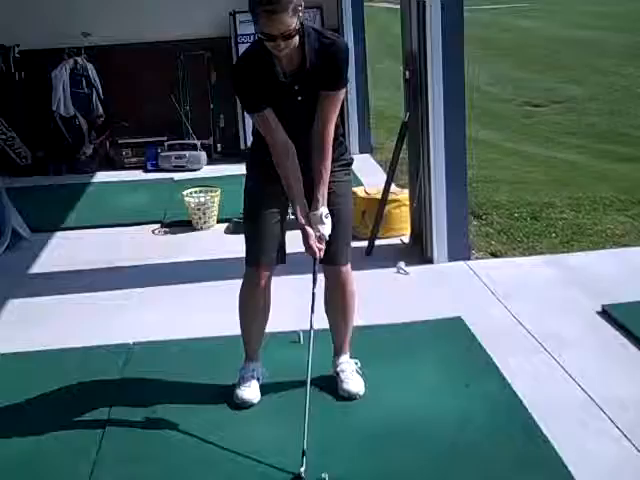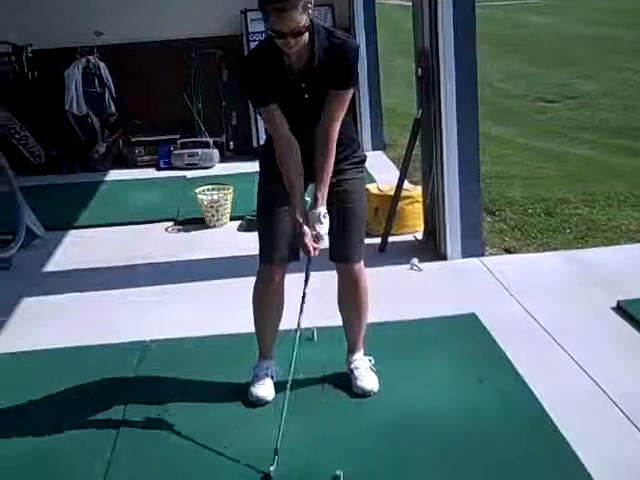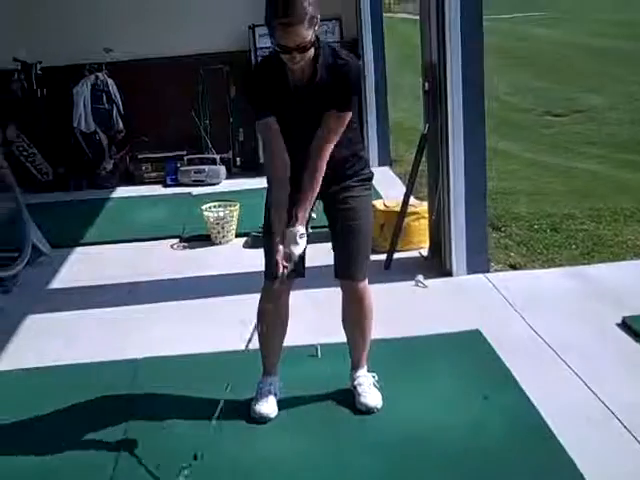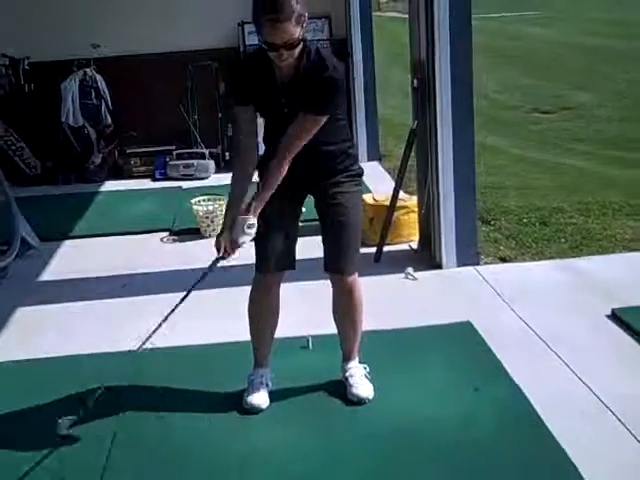
dt=0.1s
person 1, frame 1
left shoulder: (332, 50)
right shoulder: (248, 70)
left elbow: (324, 130)
right elbow: (280, 145)
left wrist: (320, 203)
right wrist: (301, 215)
left hip: (328, 163)
right hip: (269, 168)
left knee: (339, 266)
right knee: (259, 271)
left ankle: (343, 358)
right ankle: (251, 365)
person 1, frame 2
left shoulder: (342, 50)
right shoulder: (256, 66)
left elbow: (328, 130)
right elbow: (285, 142)
left wrist: (321, 200)
right wrist: (300, 214)
left hip: (341, 160)
right hip: (282, 166)
left knee: (351, 264)
right knee: (272, 268)
left ankle: (357, 356)
right ankle: (265, 363)
person 1, frame 3
left shoulder: (344, 70)
right shoulder: (262, 80)
left elbow: (322, 151)
right elbow: (277, 158)
left wrist: (300, 218)
right wrist: (277, 231)
left hip: (346, 175)
right hip: (288, 179)
left knee: (355, 281)
right knee: (277, 281)
left ankle: (361, 372)
right ankle: (269, 378)
person 1, frame 4
left shoulder: (327, 73)
right shoulder: (248, 72)
left elbow: (288, 150)
right elbow: (246, 149)
left wrist: (253, 209)
right wrist: (232, 214)
left hip: (335, 170)
right hip: (275, 172)
left knee: (345, 275)
right knee: (268, 274)
left ankle: (352, 364)
right ankle: (261, 371)
